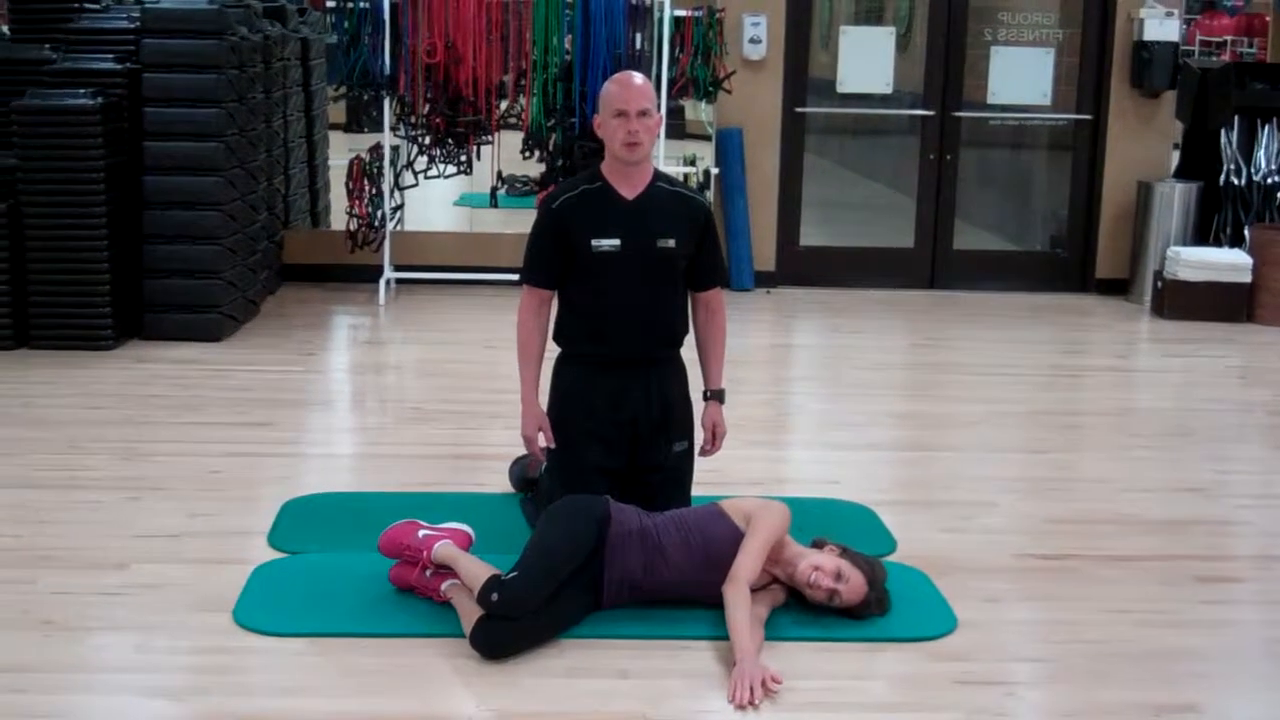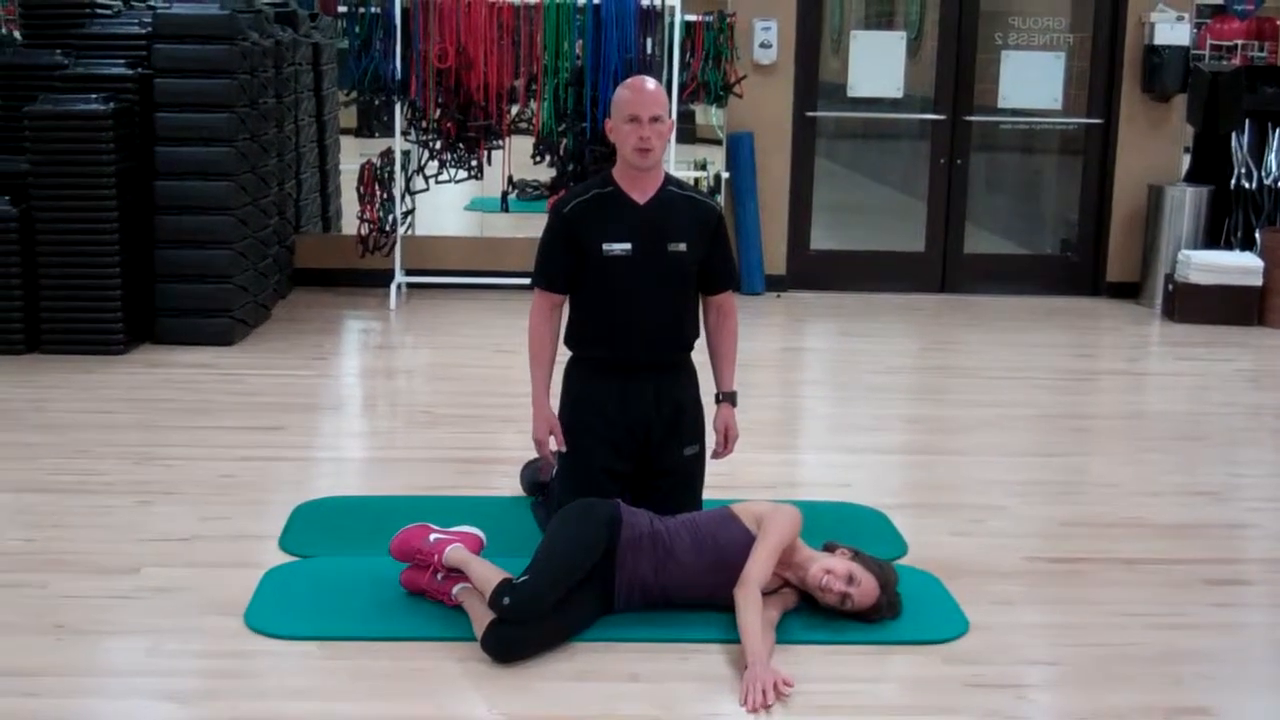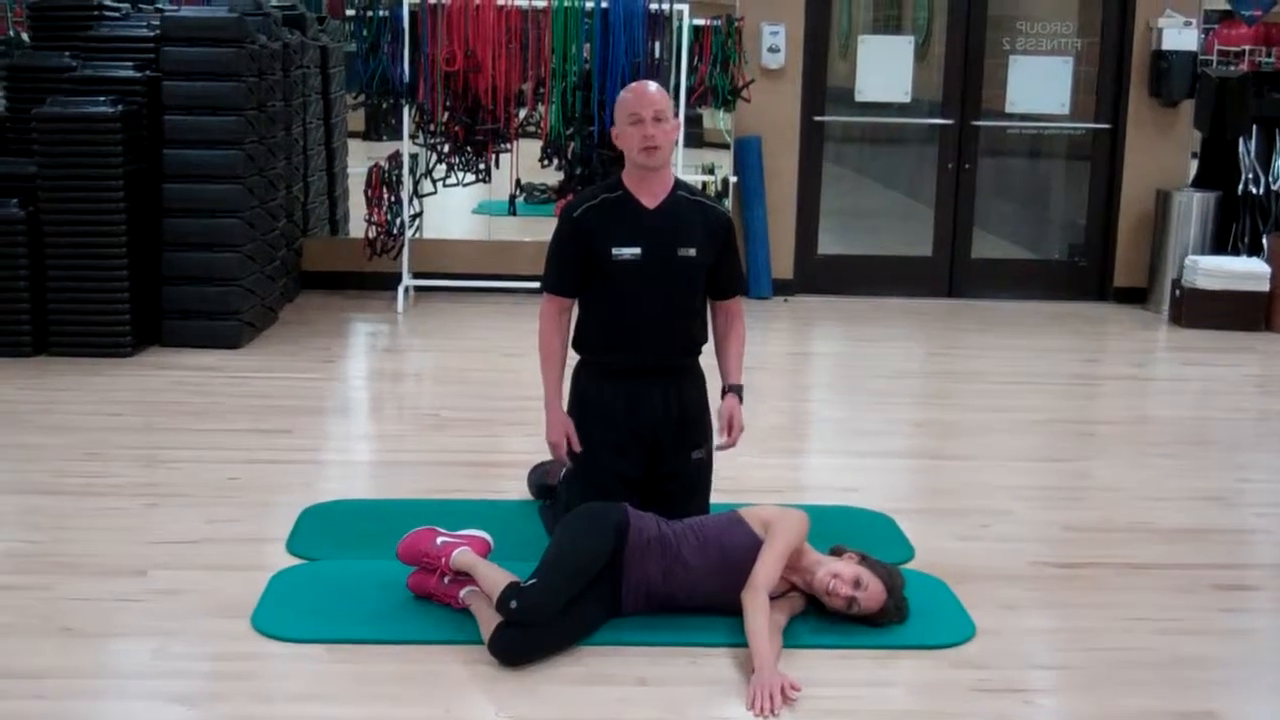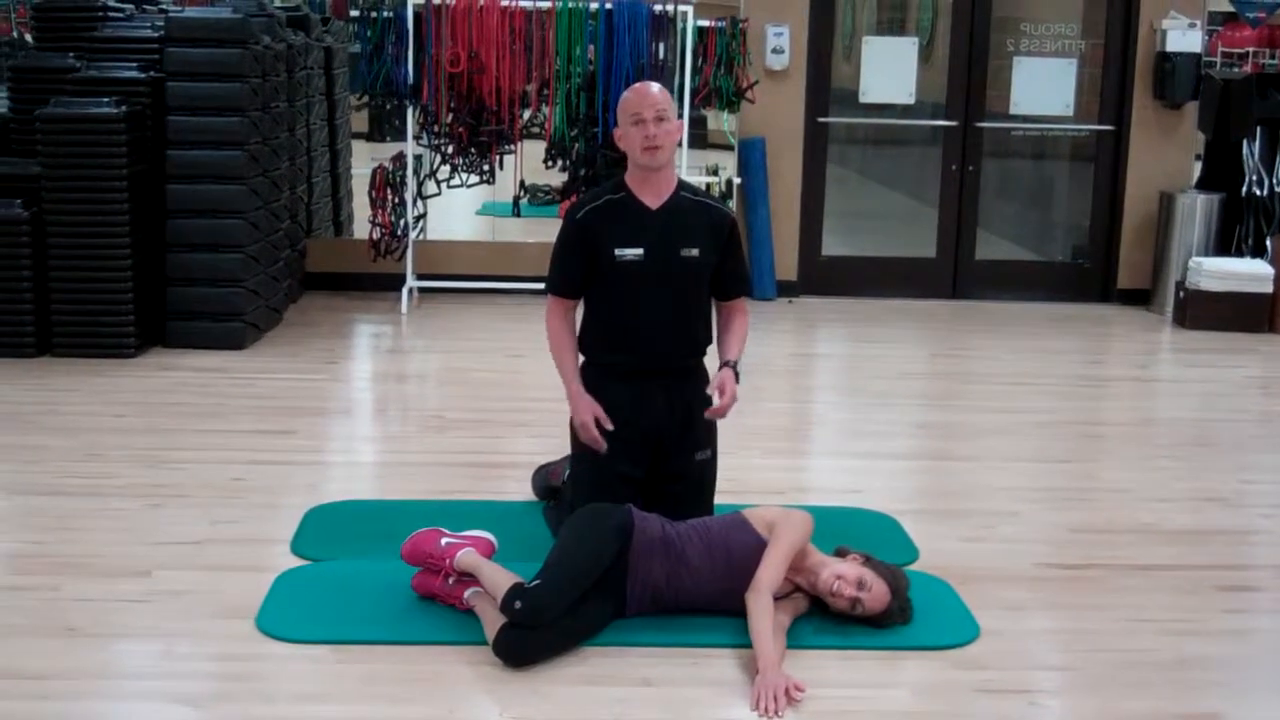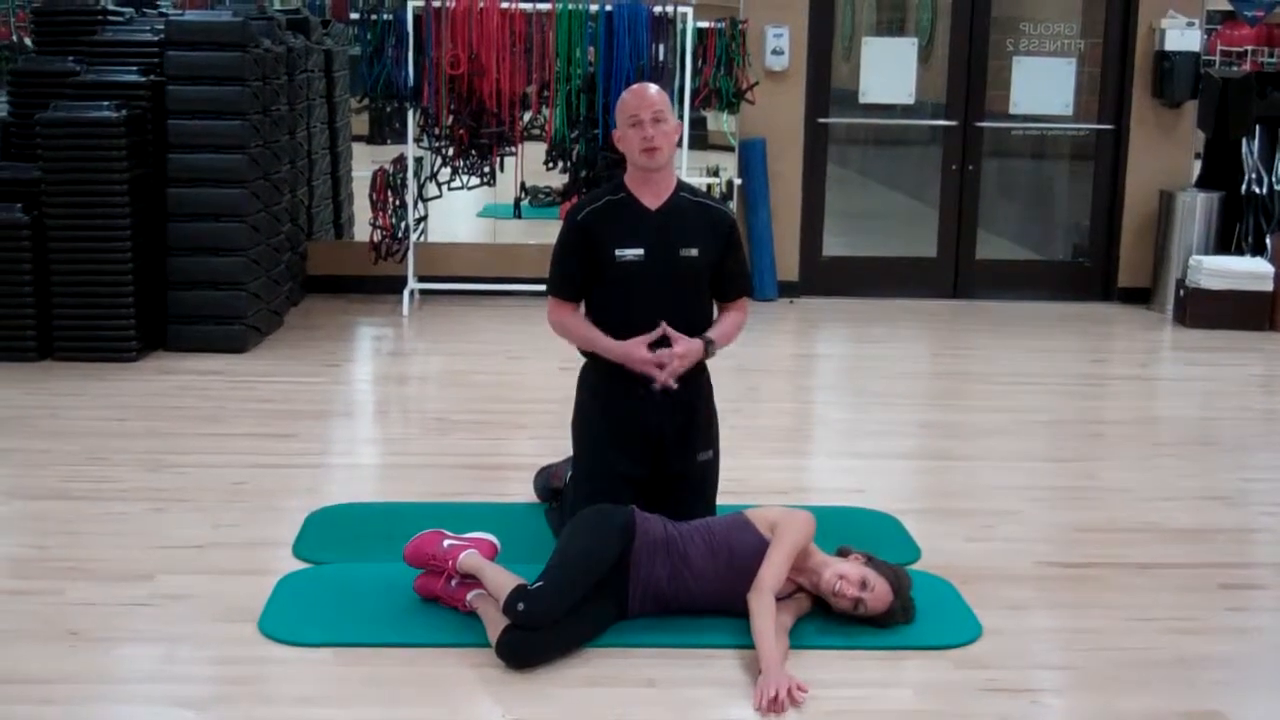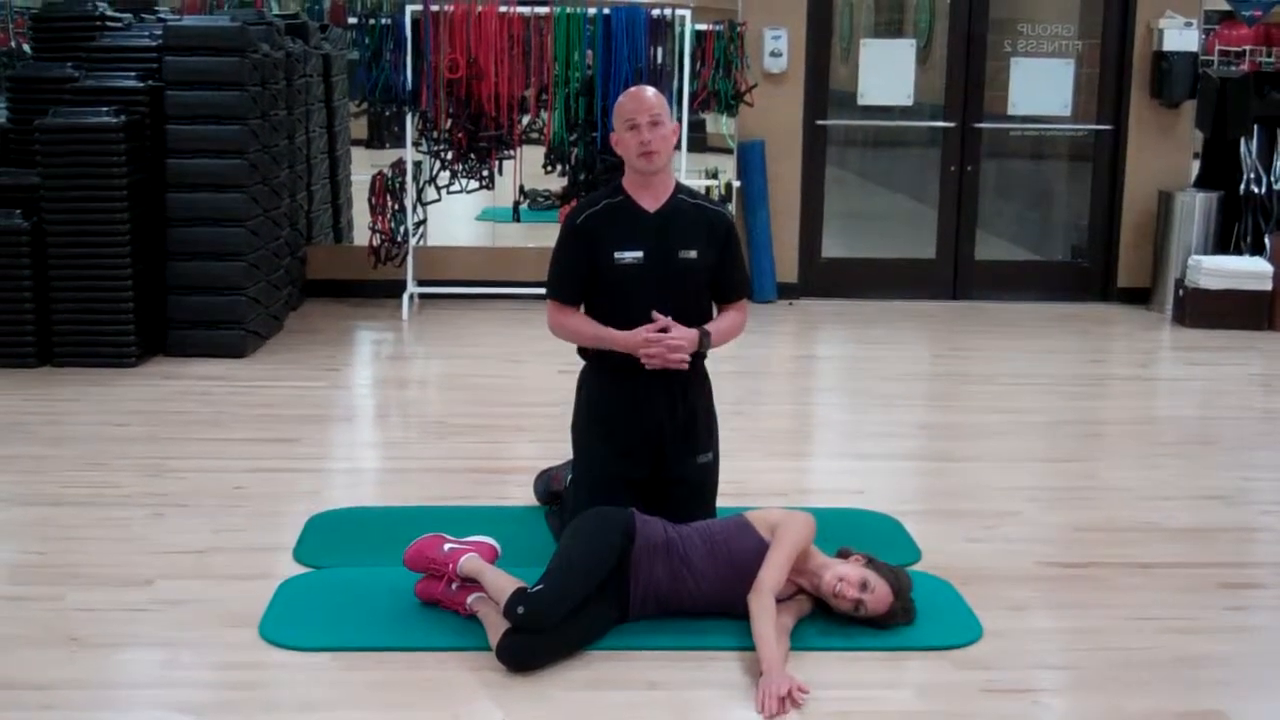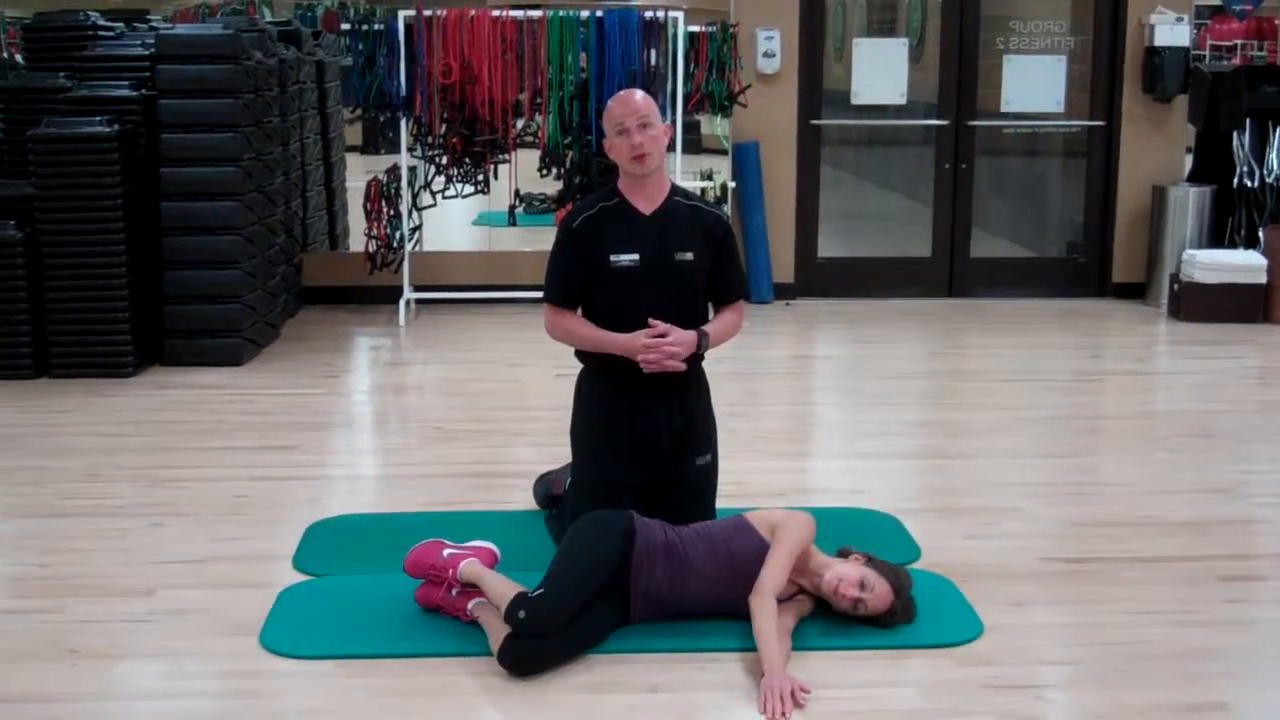
dt=0.3s
person 1, frame 1
left shoulder: (773, 593)
right shoulder: (775, 515)
left elbow: (750, 613)
right elbow: (735, 584)
left wrist: (748, 660)
right wrist: (746, 660)
left hip: (601, 591)
right hip: (594, 526)
left knee: (494, 640)
right knee: (512, 599)
left ankle: (444, 581)
right ankle: (437, 545)
person 1, frame 2
left shoulder: (785, 597)
right shoulder: (786, 518)
left elbow: (760, 614)
right elbow: (745, 587)
left wrist: (757, 665)
right wrist: (758, 664)
left hip: (612, 595)
right hip: (604, 530)
left knee: (505, 645)
right knee: (522, 604)
left ankle: (455, 585)
right ankle: (448, 549)
person 1, frame 3
left shoulder: (793, 601)
right shoulder: (793, 522)
left elbow: (766, 618)
right elbow: (754, 591)
left wrist: (765, 669)
right wrist: (765, 667)
left hip: (619, 597)
right hip: (612, 532)
left knee: (512, 647)
right knee: (529, 607)
left ankle: (464, 587)
right ankle: (457, 552)
person 1, frame 4
left shoulder: (796, 602)
right shoulder: (798, 524)
left elbow: (771, 619)
right elbow: (758, 592)
left wrist: (769, 670)
right wrist: (769, 669)
left hip: (624, 599)
right hip: (617, 534)
left knee: (517, 649)
right knee: (533, 608)
left ankle: (467, 589)
right ankle: (460, 553)
person 1, frame 5
left shoulder: (798, 603)
right shoulder: (800, 524)
left elbow: (774, 623)
right elbow: (759, 593)
left wrist: (773, 670)
right wrist: (772, 670)
left hip: (625, 601)
right hip: (619, 535)
right knee: (535, 609)
left ankle: (467, 591)
right ankle: (464, 556)
person 1, frame 6
left shoulder: (799, 603)
right shoulder: (800, 525)
left elbow: (775, 622)
right elbow: (759, 594)
left wrist: (772, 671)
right wrist: (773, 669)
left hip: (628, 601)
right hip: (619, 536)
left knee: (520, 653)
right knee: (536, 611)
left ankle: (470, 595)
right ankle: (464, 559)
person 1, frame 7
left shoulder: (800, 603)
right shoulder: (800, 526)
left elbow: (776, 624)
right elbow: (761, 595)
left wrist: (774, 672)
right wrist: (775, 671)
left hip: (627, 605)
right hip: (619, 540)
left knee: (521, 658)
right knee: (538, 616)
left ankle: (470, 600)
right ankle: (464, 563)
person 2, frame 1
left shoulder: (689, 209)
right shoulder: (564, 207)
left elbow: (709, 304)
right elbow: (535, 303)
left wrist: (714, 395)
right wrist: (529, 399)
left hip: (663, 387)
right hip: (583, 385)
right ankle: (537, 476)
person 2, frame 2
left shoulder: (701, 213)
right shoulder: (575, 211)
left elbow: (720, 307)
right elbow: (546, 307)
left wrist: (726, 397)
right wrist: (540, 403)
left hip: (674, 389)
right hip: (595, 389)
right ankle: (549, 479)
person 2, frame 3
left shoulder: (710, 217)
right shoulder: (585, 215)
left elbow: (727, 310)
right elbow: (555, 310)
left wrist: (732, 389)
right wrist: (554, 406)
left hip: (682, 393)
right hip: (603, 392)
right ankle: (557, 482)
person 2, frame 4
left shoulder: (714, 218)
right shoulder: (589, 216)
left elbow: (733, 307)
right elbow: (560, 308)
left wrist: (729, 365)
right wrist: (575, 392)
left hip: (685, 394)
right hip: (608, 395)
right ankle: (561, 483)
person 2, frame 5
left shoulder: (714, 218)
right shoulder: (589, 217)
left elbow: (735, 307)
right elbow: (561, 310)
left wrist: (703, 345)
right wrist: (617, 350)
left hip: (688, 394)
right hip: (609, 392)
right ankle: (564, 485)
person 2, frame 6
left shoulder: (712, 220)
right shoulder: (588, 220)
left elbow: (736, 312)
right elbow: (560, 317)
left wrist: (698, 337)
right wrist: (628, 341)
left hip: (686, 395)
right hip: (609, 394)
right ankle: (565, 488)
person 2, frame 7
left shoulder: (708, 221)
right shoulder: (583, 224)
left elbow: (732, 312)
right elbow: (557, 319)
left wrist: (695, 339)
right wrist: (626, 344)
left hip: (684, 398)
right hip: (607, 397)
right ankle: (565, 491)
